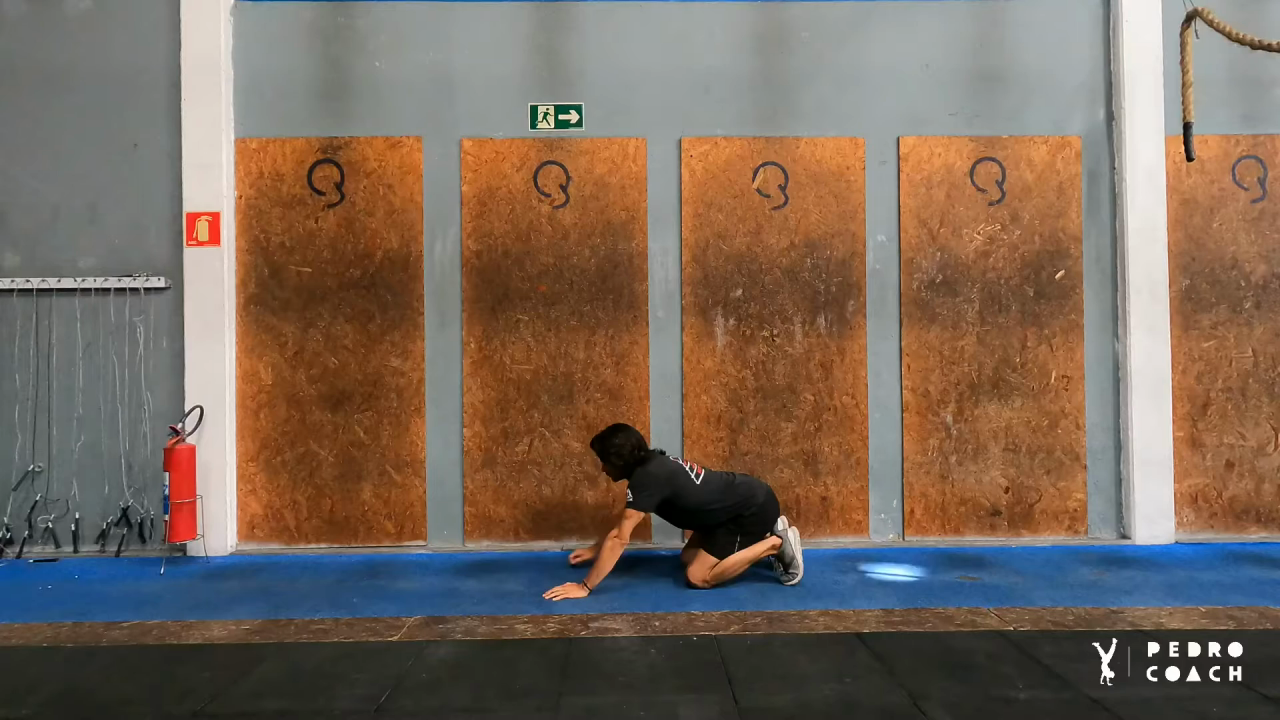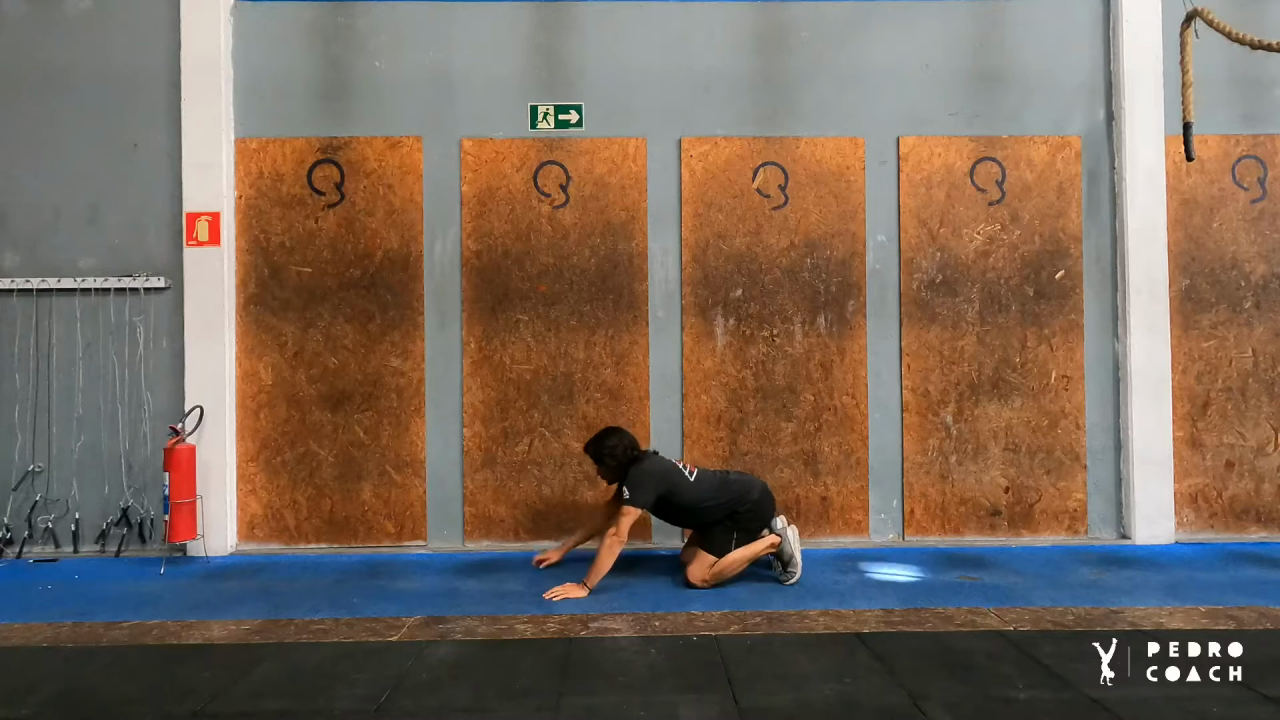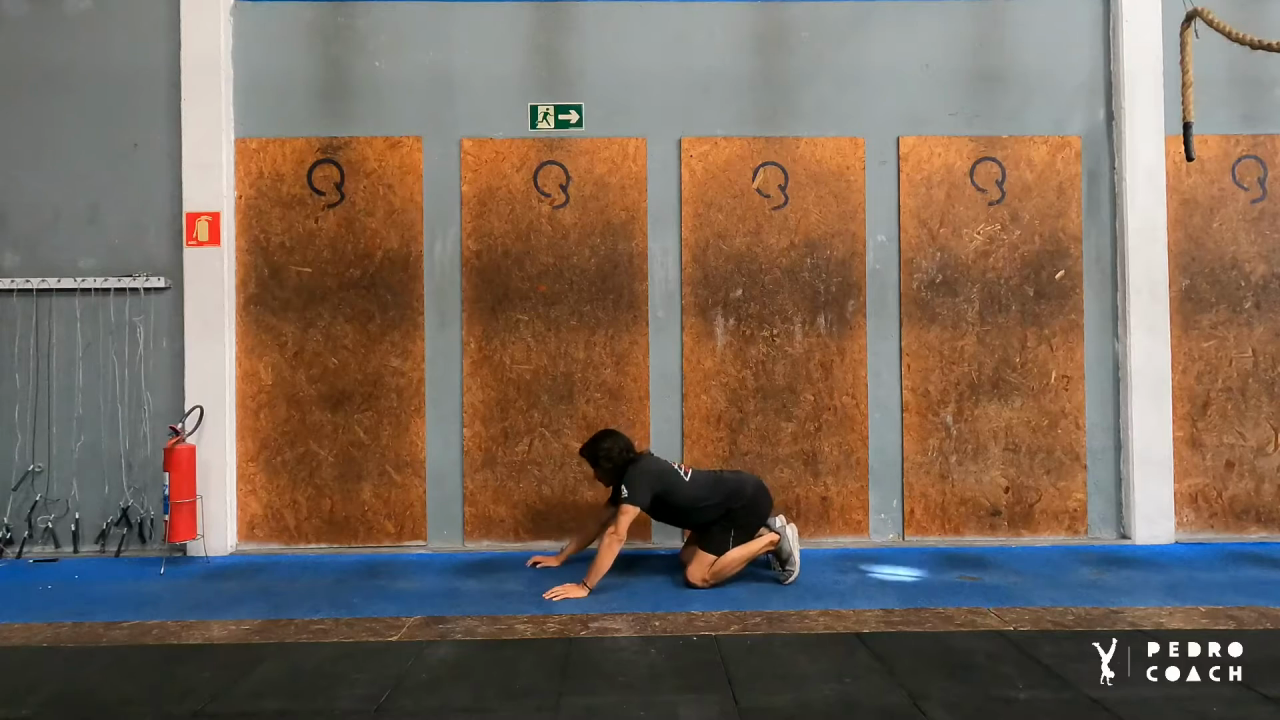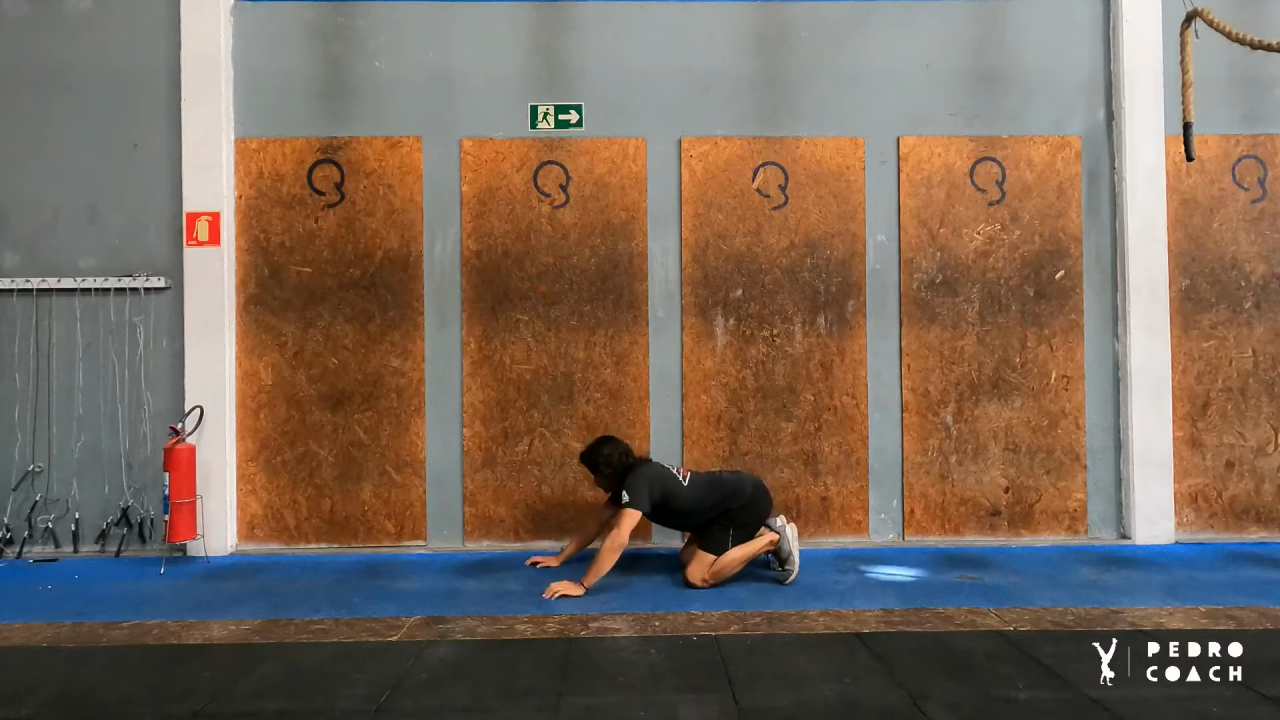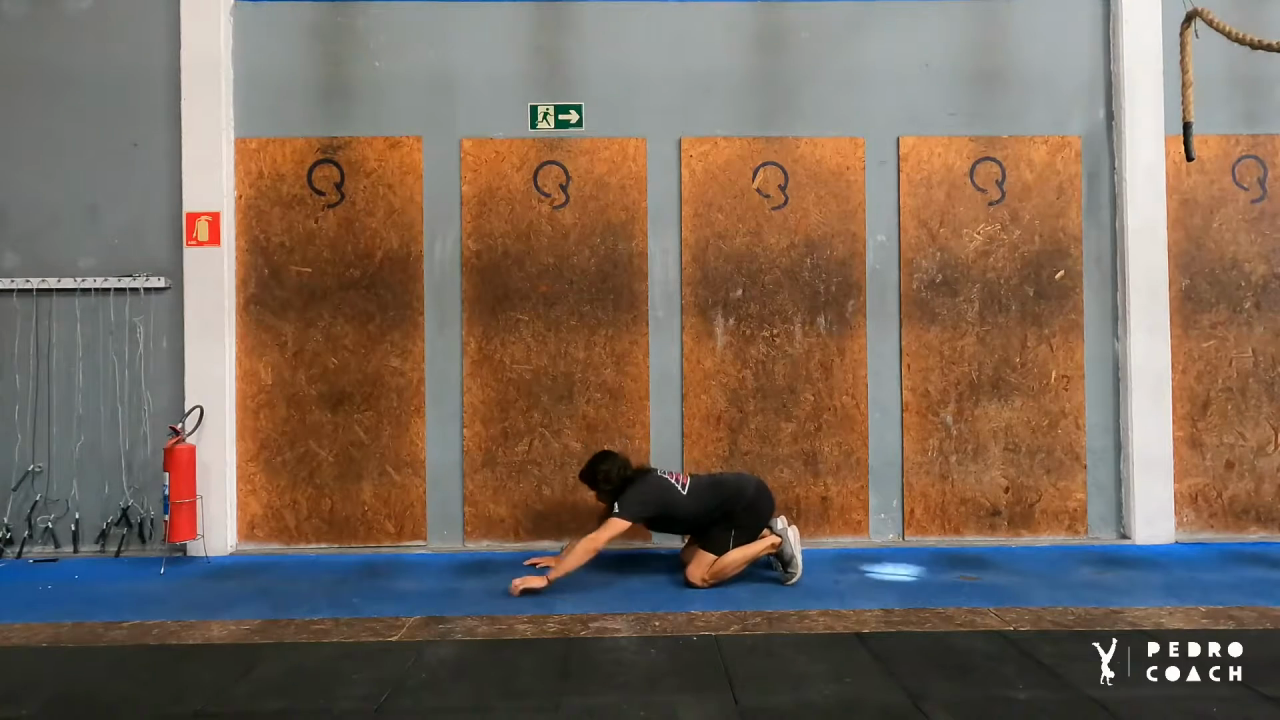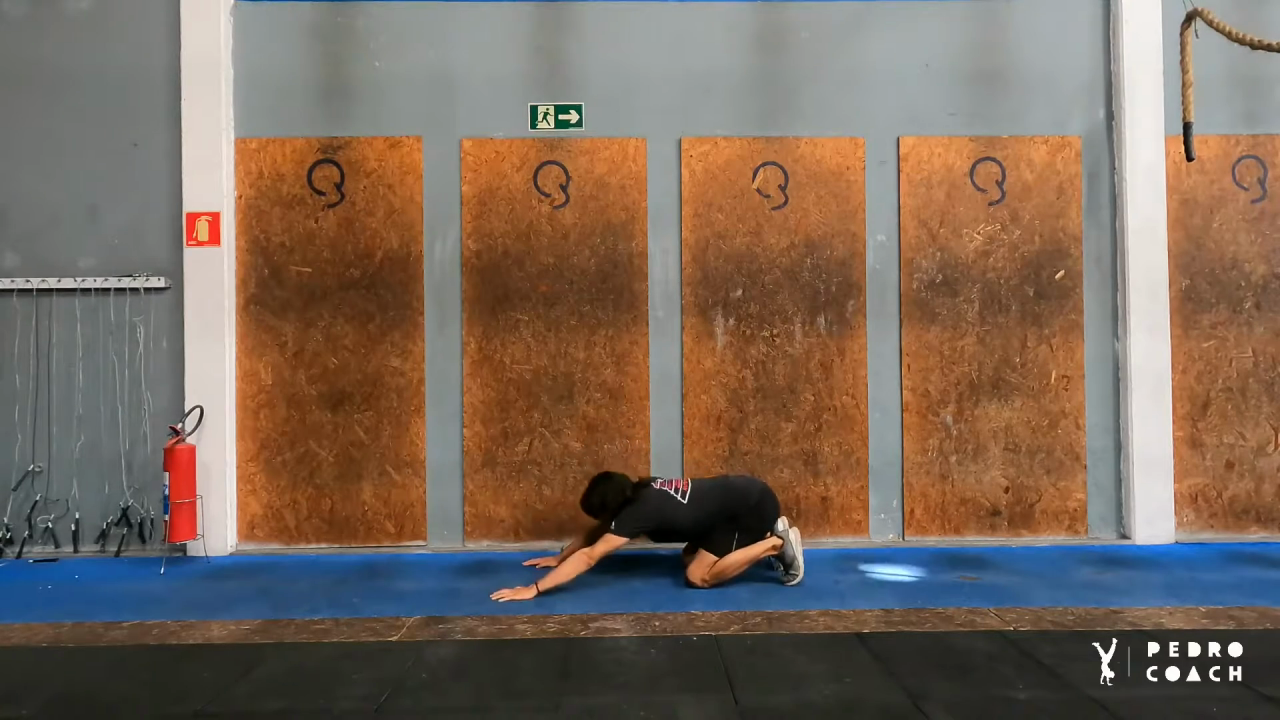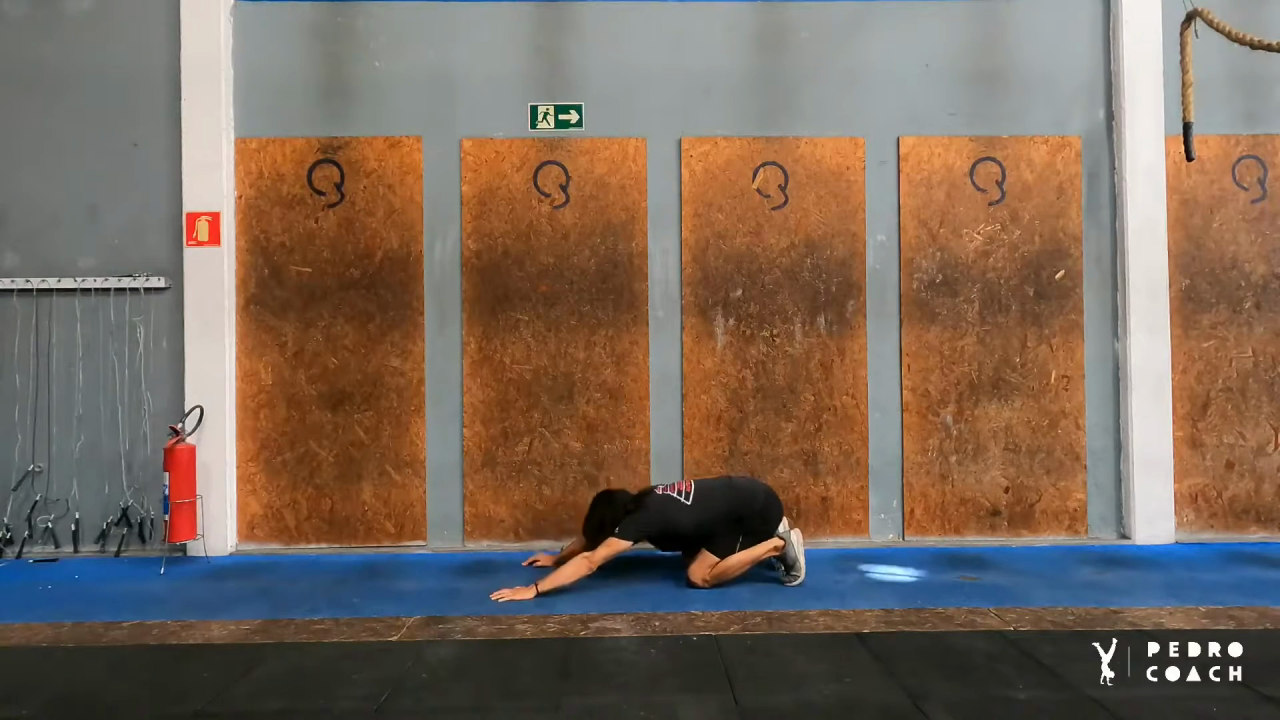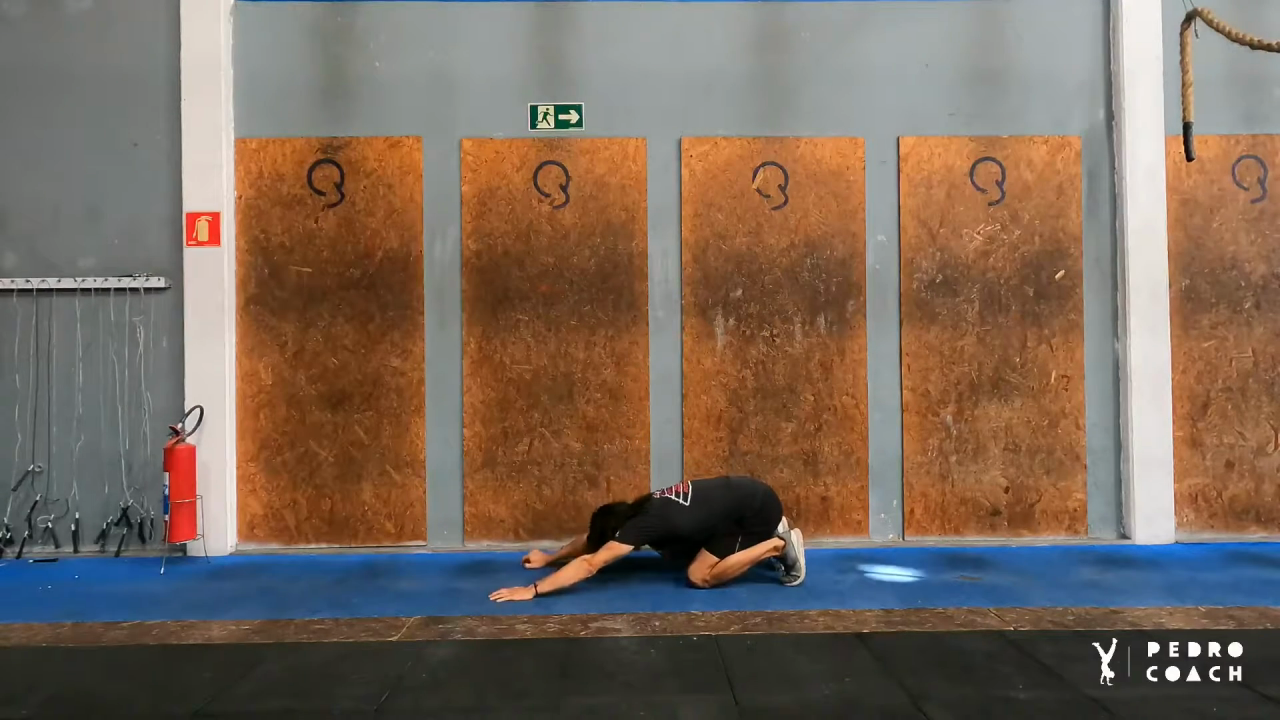
dt=0.2s
person 1, frame 1
left shoulder: (647, 477)
right shoulder: (650, 465)
left elbow: (619, 538)
left wrist: (584, 587)
right wrist: (597, 549)
left hip: (754, 508)
right hip: (744, 495)
left knee: (699, 576)
right knee: (688, 558)
left ankle: (776, 544)
right ankle: (770, 532)
person 1, frame 2
left shoulder: (642, 476)
right shoulder: (638, 470)
left elbow: (616, 536)
right elbow: (605, 518)
left wrist: (584, 587)
right wrist: (562, 551)
left hip: (750, 504)
right hip: (739, 493)
left knee: (698, 576)
right knee: (688, 557)
left ankle: (775, 542)
right ankle: (767, 530)
person 1, frame 3
left shoulder: (638, 476)
right shoulder: (632, 473)
left elbow: (615, 536)
right elbow: (600, 523)
left wrist: (584, 587)
right wrist: (560, 557)
left hip: (746, 500)
right hip: (735, 492)
left knee: (698, 576)
right knee: (688, 557)
left ankle: (774, 539)
right ankle: (766, 528)
person 1, frame 4
left shoulder: (638, 483)
right shoulder: (633, 476)
left elbow: (618, 540)
right elbow: (601, 523)
left wrist: (581, 585)
right wrist: (560, 557)
left hip: (746, 500)
right hip: (736, 492)
left knee: (698, 576)
right knee: (687, 558)
left ankle: (773, 539)
right ankle: (767, 529)
person 1, frame 5
left shoulder: (638, 497)
right shoulder: (641, 482)
left elbow: (595, 542)
right elbow: (600, 530)
left wrist: (547, 578)
right wrist: (558, 559)
left hip: (749, 501)
right hip: (741, 492)
left knee: (699, 576)
right knee: (689, 556)
left ankle: (776, 541)
right ankle: (769, 529)
person 1, frame 6
left shoulder: (638, 512)
right shoulder: (640, 494)
left elbow: (589, 556)
right elbow: (595, 533)
left wrist: (534, 589)
right wrist: (558, 558)
left hip: (753, 505)
right hip: (744, 493)
left knee: (699, 576)
right knee: (690, 558)
left ankle: (777, 544)
right ankle: (769, 532)
person 1, frame 7
left shoulder: (642, 520)
right shoulder: (642, 503)
left elbow: (590, 561)
right elbow: (593, 535)
left wrist: (533, 589)
right wrist: (555, 558)
left hip: (756, 507)
right hip: (746, 495)
left knee: (700, 576)
right knee: (693, 557)
left ankle: (779, 545)
right ankle: (771, 533)
person 1, frame 8
left shoulder: (643, 525)
right shoulder: (641, 511)
left elbow: (590, 564)
right elbow: (592, 538)
left wrist: (532, 590)
right wrist: (549, 558)
left hip: (756, 507)
right hip: (746, 495)
left knee: (700, 576)
right knee: (691, 557)
left ankle: (779, 545)
right ankle: (771, 534)
